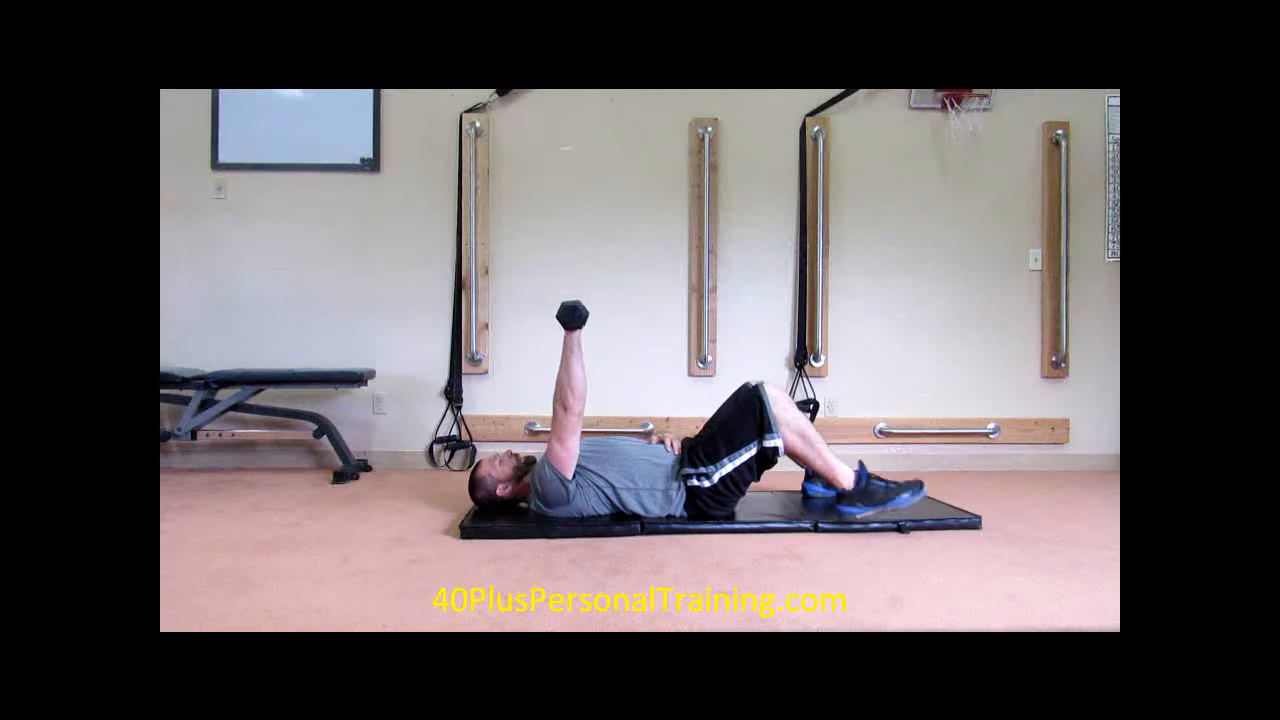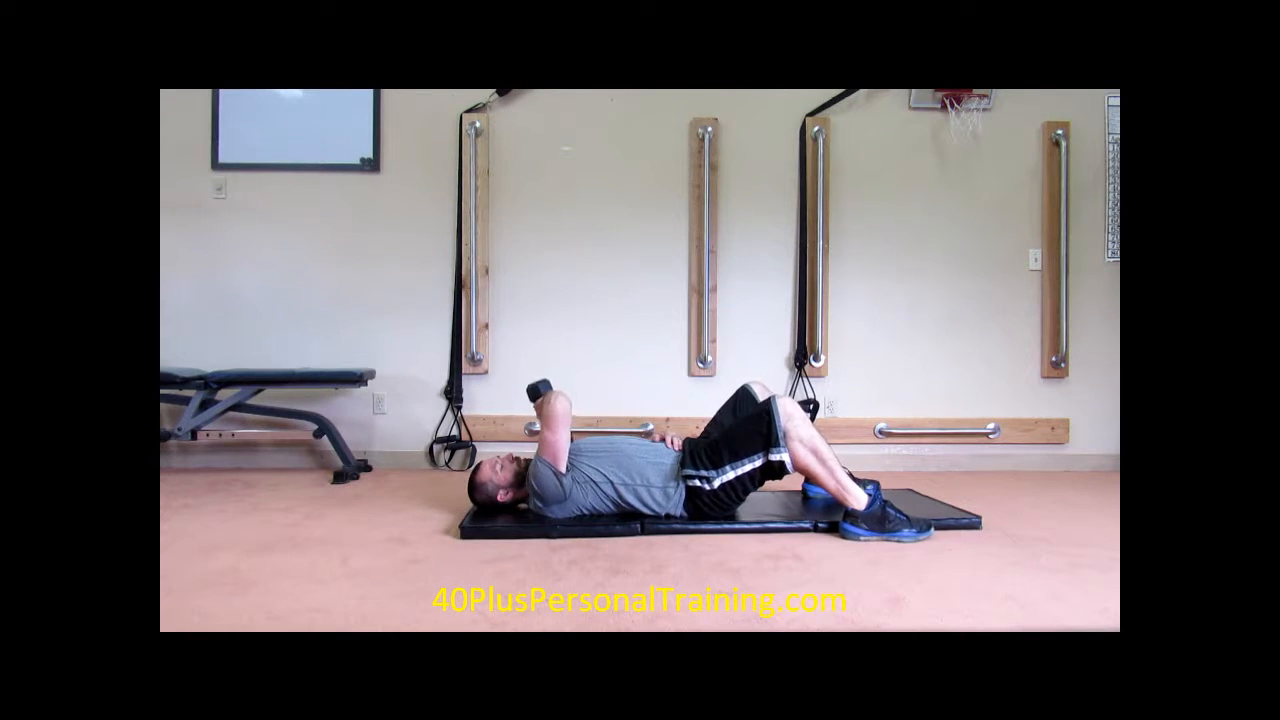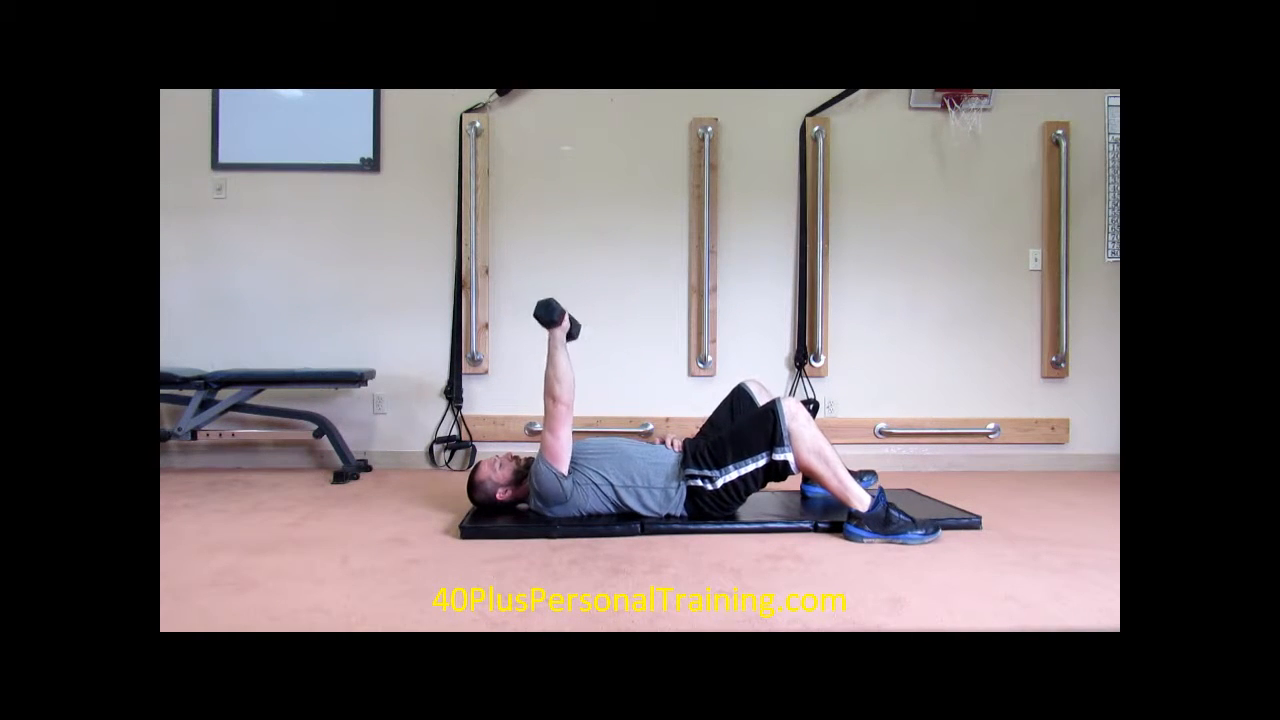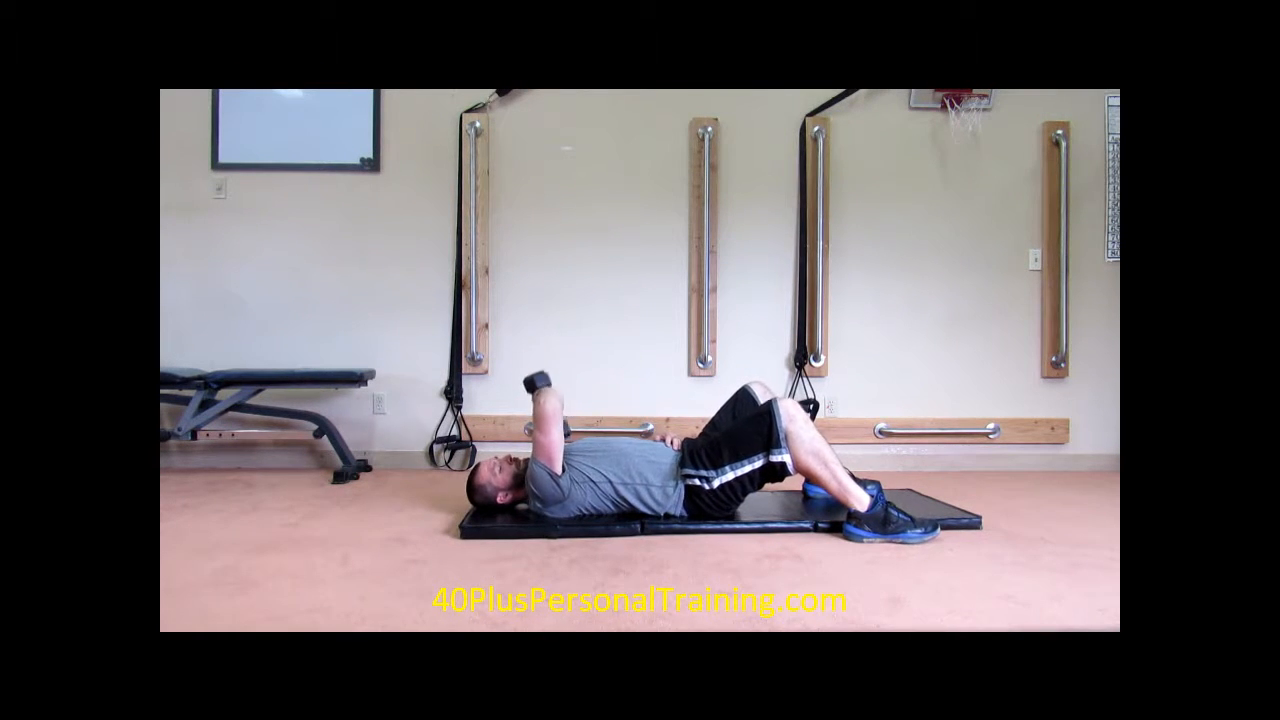
dt=0.7s
person 1, frame 1
left shoulder: (550, 479)
right shoulder: (549, 493)
right elbow: (569, 414)
left wrist: (655, 441)
right wrist: (572, 339)
left hip: (683, 464)
right hip: (693, 493)
left knee: (755, 396)
right knee: (768, 398)
left ankle: (824, 479)
right ankle: (854, 488)
person 1, frame 2
left shoulder: (556, 472)
right shoulder: (546, 492)
right elbow: (559, 415)
left wrist: (657, 441)
right wrist: (549, 400)
left hip: (686, 465)
right hip: (695, 492)
left knee: (757, 394)
right knee: (786, 414)
left ankle: (829, 482)
right ankle: (863, 510)
person 1, frame 3
left shoulder: (551, 478)
right shoulder: (548, 490)
right elbow: (560, 407)
left wrist: (657, 443)
right wrist: (557, 337)
left hip: (685, 463)
right hip: (694, 491)
left knee: (753, 391)
right knee: (790, 412)
left ankle: (829, 480)
right ankle: (866, 512)
person 1, frame 4
left shoulder: (553, 470)
right shoulder: (545, 491)
right elbow: (549, 418)
left wrist: (658, 441)
right wrist: (544, 392)
left hip: (685, 463)
right hip: (691, 490)
left knee: (758, 394)
right knee: (787, 414)
left ankle: (838, 485)
right ankle: (867, 512)
